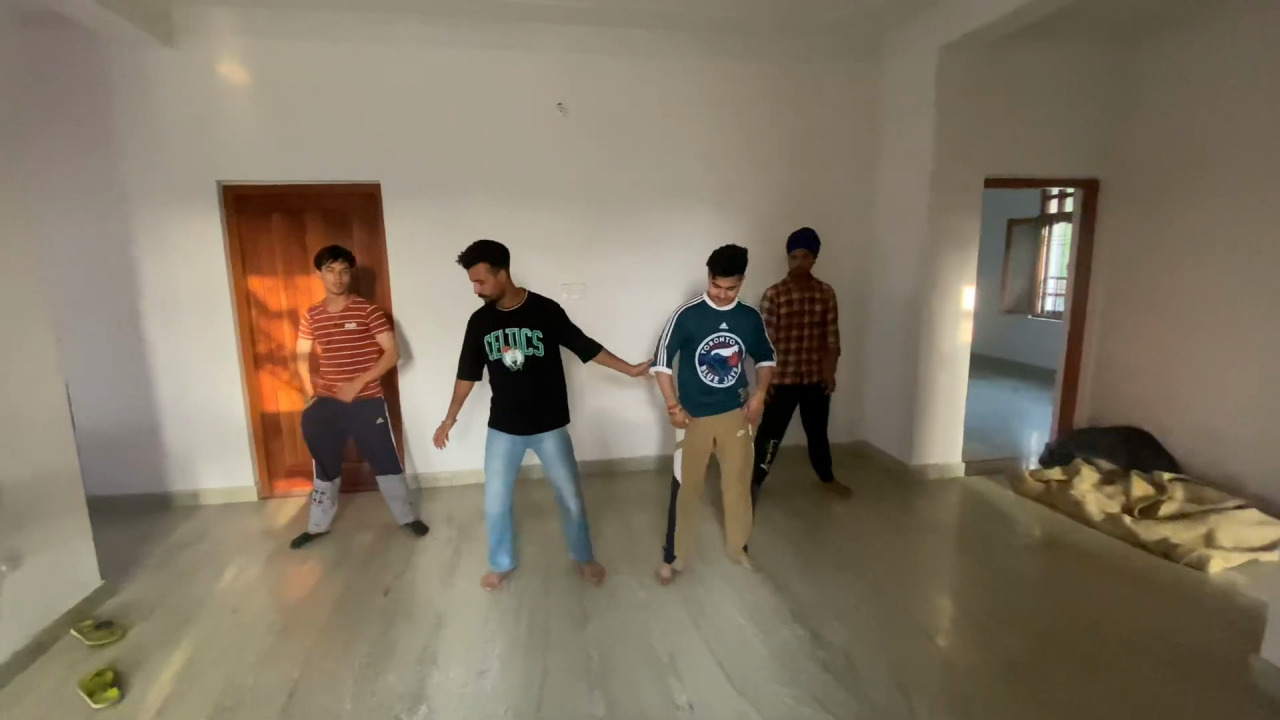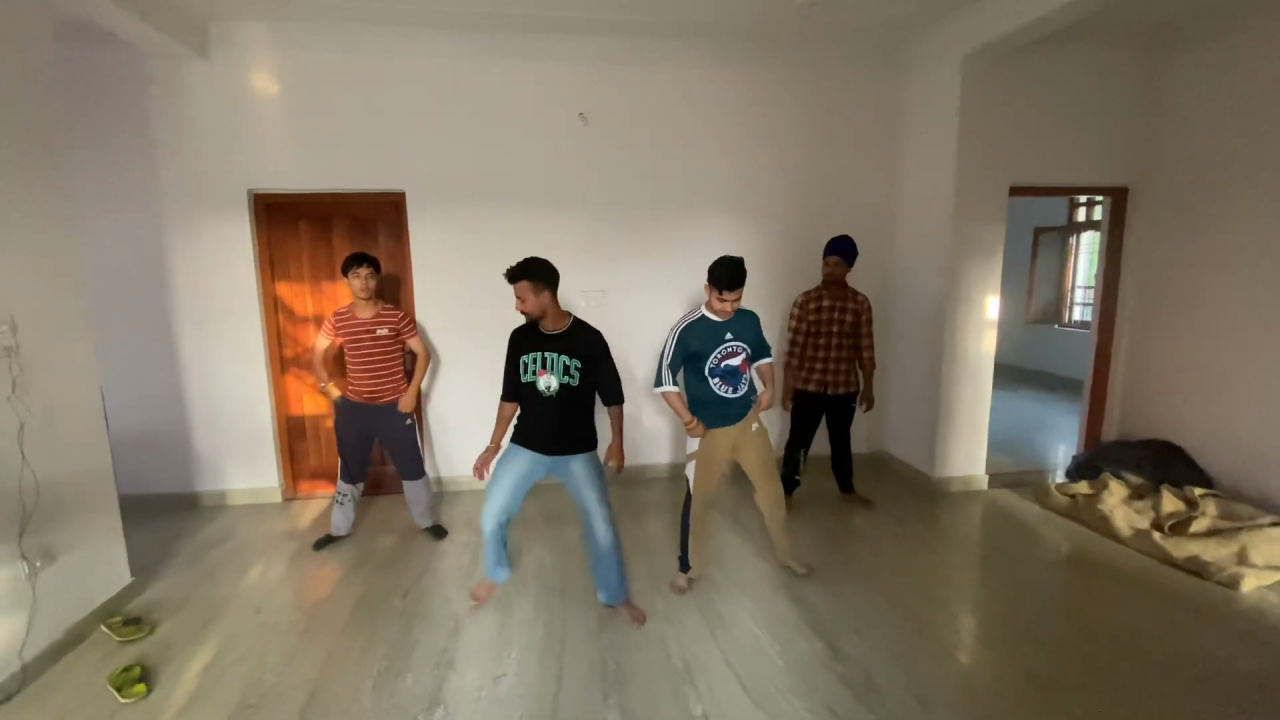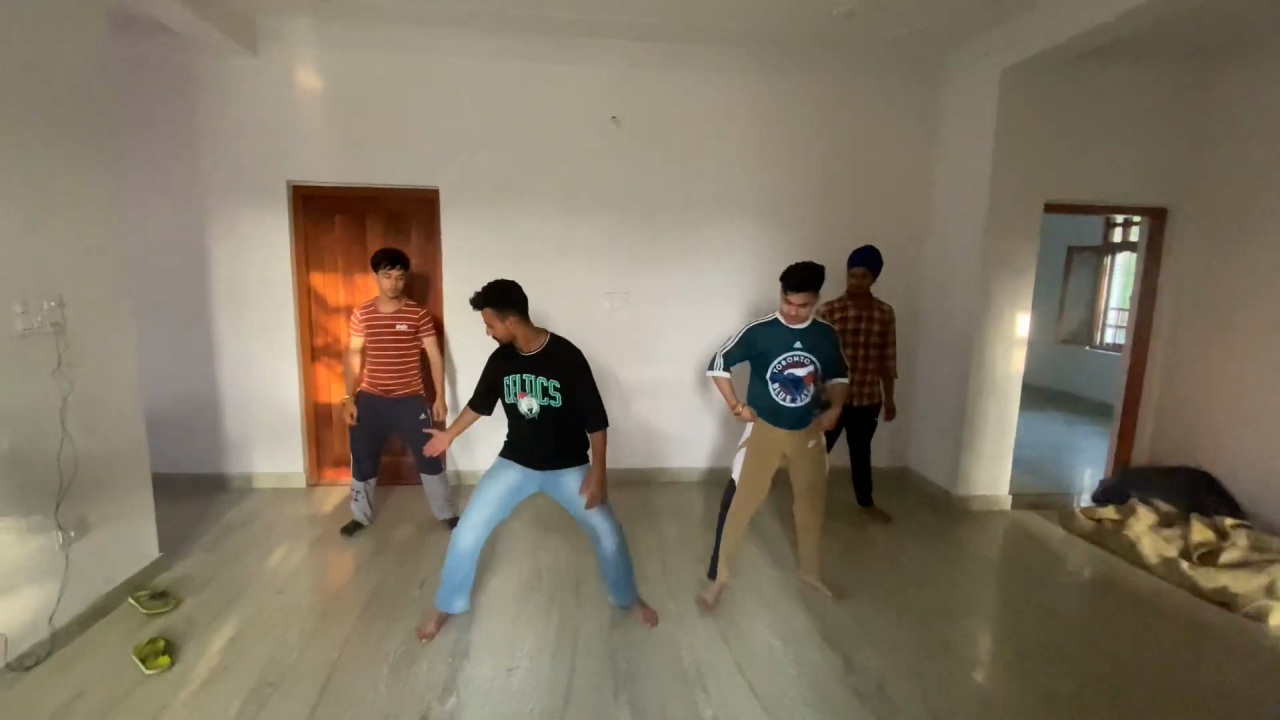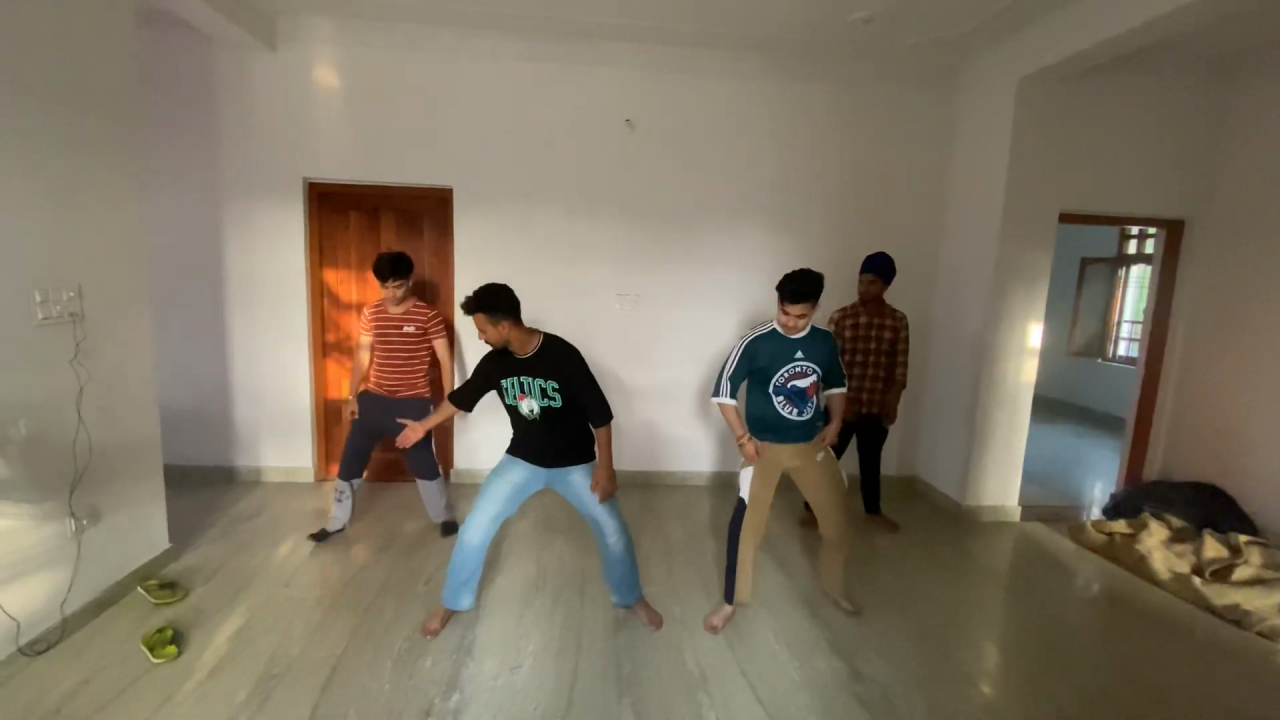
dt=0.5s
person 1, frame 1
left shoulder: (546, 311)
right shoulder: (479, 322)
left elbow: (586, 348)
right elbow: (467, 374)
left wrist: (628, 369)
right wrist: (450, 418)
left hip: (549, 425)
right hip: (503, 427)
left knee: (569, 495)
right knee: (496, 501)
left ankle: (583, 556)
right ankle: (501, 563)
person 1, frame 2
left shoulder: (588, 339)
right shoulder: (520, 338)
left elbow: (611, 395)
right elbow: (510, 396)
left wrist: (617, 442)
right wrist: (494, 444)
left hip: (577, 451)
right hip: (527, 447)
left knee: (600, 523)
right knee: (492, 515)
left ankle: (616, 596)
right ankle: (496, 574)
person 1, frame 3
left shoulder: (567, 357)
right shoulder: (500, 360)
left elbow: (595, 419)
right elbow: (480, 402)
left wrist: (598, 473)
right wrist: (450, 433)
left hip: (568, 466)
right hip: (515, 462)
left knee: (607, 533)
right knee: (468, 532)
left ankle: (628, 598)
right ankle: (446, 606)
person 1, frame 4
left shoulder: (563, 356)
right shoulder: (495, 362)
left elbow: (599, 412)
right elbow: (463, 396)
left wrist: (605, 465)
right wrist: (423, 426)
left hip: (574, 463)
right hip: (522, 459)
left knee: (612, 531)
right knee: (475, 529)
left ankle: (631, 598)
right ankle: (452, 604)
person 2, frame 1
left shoulder: (750, 317)
right shoulder: (686, 314)
left elbow: (765, 358)
right elbow: (661, 361)
left wrist: (759, 394)
right wrist: (674, 406)
left hip: (735, 413)
right hip: (695, 416)
left knee: (738, 482)
right knee: (686, 486)
left ankle: (737, 547)
right ankle: (672, 557)
person 2, frame 2
left shoulder: (749, 320)
right shoulder: (687, 329)
left elbow: (762, 355)
right elbow: (664, 379)
left wrist: (768, 387)
right wrist: (689, 420)
left hip: (748, 419)
right hip: (709, 429)
left knee: (769, 484)
right knee: (699, 497)
left ankle: (784, 553)
right ankle: (687, 567)
person 2, frame 3
left shoulder: (826, 335)
right shoulder: (758, 331)
left elbow: (838, 375)
right elbow: (718, 365)
left wrist: (834, 408)
right wrist: (736, 405)
left hip: (807, 430)
right hip: (764, 428)
left knee: (811, 501)
right knee: (740, 502)
left ankle: (809, 570)
right ankle: (717, 578)
person 2, frame 4
left shoulder: (825, 342)
right shoulder: (755, 342)
left elbow: (835, 384)
right elbow: (723, 390)
left wrist: (835, 422)
right wrist: (742, 438)
left hip: (812, 443)
right hip: (765, 445)
left knee: (836, 517)
right knee: (747, 521)
left ankle: (834, 586)
right ankle: (730, 602)
person 3, frame 1
left shoulder: (368, 311)
right shoulder: (311, 316)
left elbow: (391, 352)
right elbow: (302, 357)
left wrist: (359, 383)
right wrist: (311, 395)
left hip: (366, 402)
right hip: (326, 404)
left knee: (386, 463)
right knee: (325, 468)
left ankle: (407, 516)
right ankle: (317, 525)
person 3, frame 2
left shoulder: (397, 317)
right shoulder: (337, 320)
left elbow: (423, 354)
right elbow: (317, 353)
left wrist: (412, 392)
right wrist: (327, 386)
left hip: (394, 406)
right hip: (354, 407)
left knee: (412, 467)
right knee: (349, 471)
left ankle: (427, 520)
right ankle: (339, 529)
person 3, frame 3
left shoulder: (419, 315)
right shoulder: (361, 314)
left elbow: (435, 357)
right elbow: (353, 357)
left wrist: (440, 398)
right wrist: (349, 397)
left hip: (410, 401)
right hip: (369, 401)
left knee: (428, 459)
right knee: (362, 462)
left ankle: (446, 513)
right ankle: (361, 516)
person 3, frame 4
left shoulder: (428, 316)
right shoulder: (371, 313)
left elbow: (445, 360)
right elbow: (363, 356)
right wrist: (353, 396)
left hip: (413, 403)
right hip: (374, 399)
left knee: (424, 464)
right knee: (350, 462)
left ankle: (444, 516)
right ankle: (336, 523)
person 4, frame 1
left shoulder: (826, 292)
right shoulder: (774, 294)
left elbow: (832, 336)
right elbow: (767, 338)
left wrist: (830, 371)
left hip: (817, 376)
right hip: (783, 376)
left knee: (817, 430)
right knee: (770, 431)
left ankle: (827, 478)
right ankle: (755, 482)
person 4, frame 2
left shoulder: (861, 303)
right shoulder: (805, 300)
left elbow: (866, 348)
right elbow: (794, 346)
left wrist: (868, 386)
right wrist: (788, 386)
left hip: (845, 385)
right hip: (809, 384)
left knee: (841, 439)
right knee: (799, 440)
left ankle: (847, 489)
right ankle: (787, 491)
person 4, frame 3
left shoulder: (885, 313)
right shoulder: (829, 310)
left elbow: (888, 358)
left wrist: (889, 397)
left hip: (868, 398)
left knee: (861, 452)
left ankle: (866, 502)
person 4, frame 4
left shoulder: (898, 320)
right shoulder: (841, 317)
left elbow: (900, 367)
left wrist: (892, 403)
right wrist: (842, 399)
left hip: (877, 405)
right hip: (842, 403)
left knee: (871, 460)
left ankle: (873, 511)
right ankle: (812, 507)
